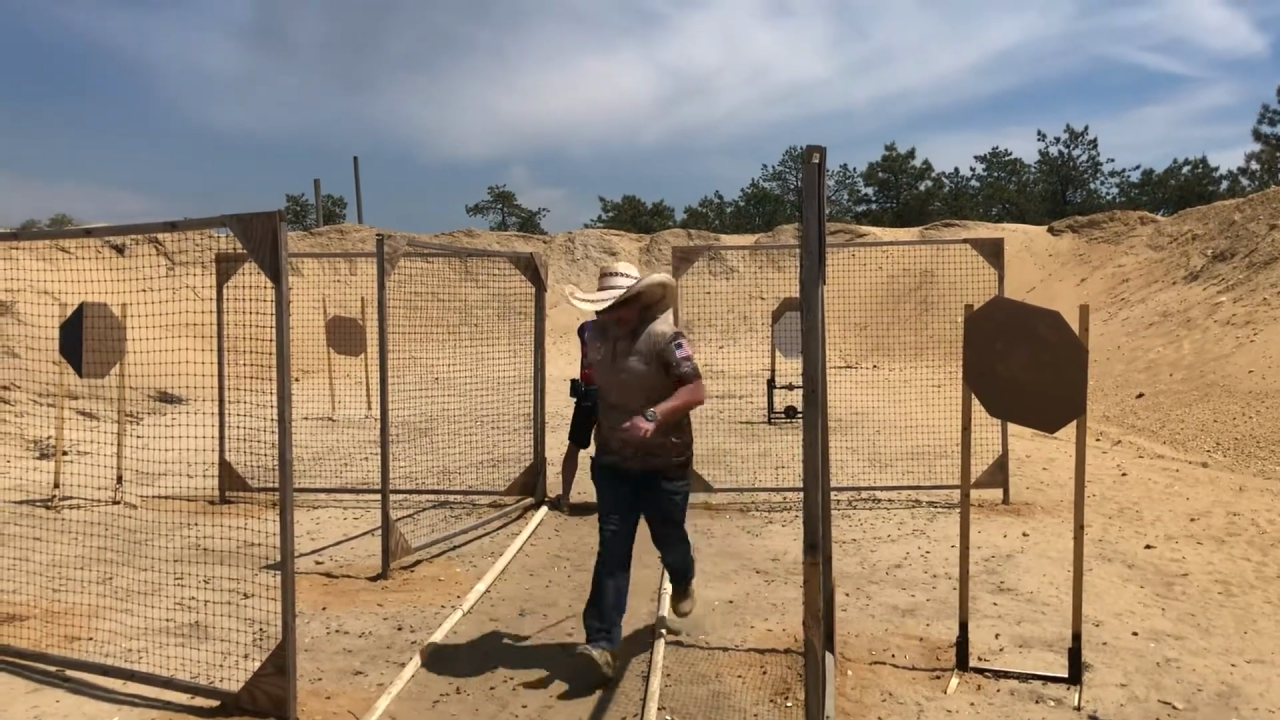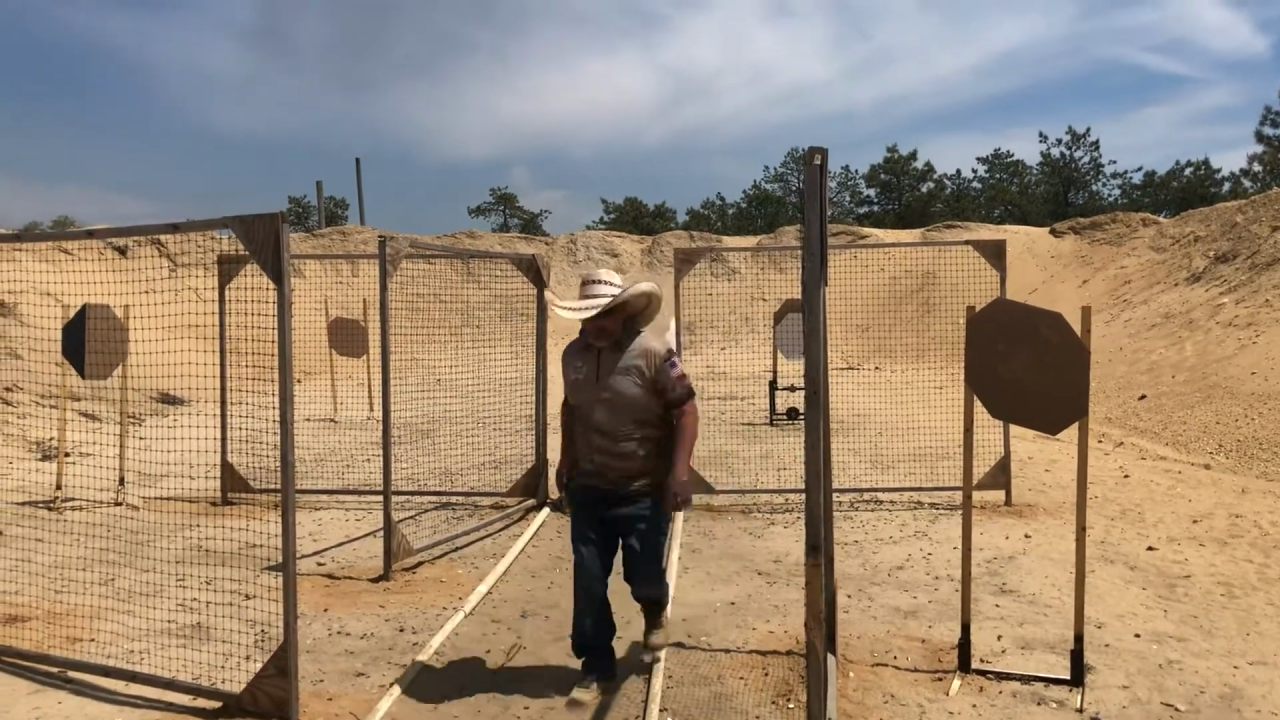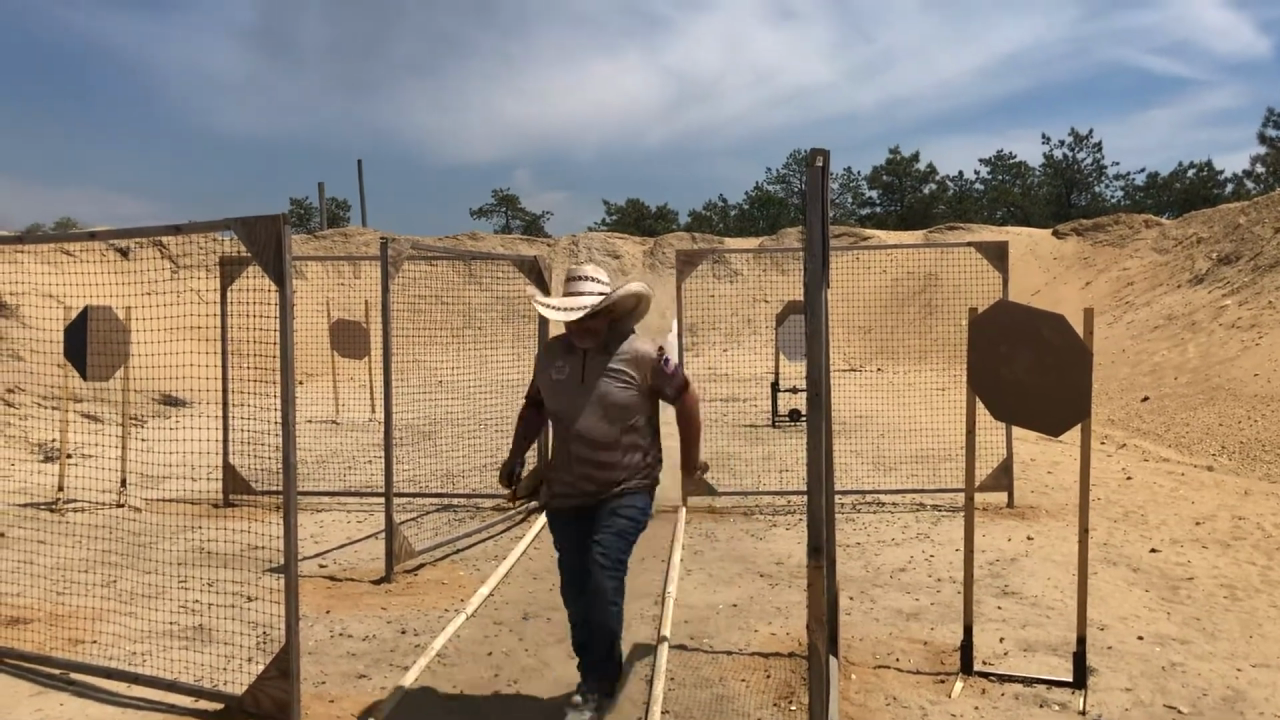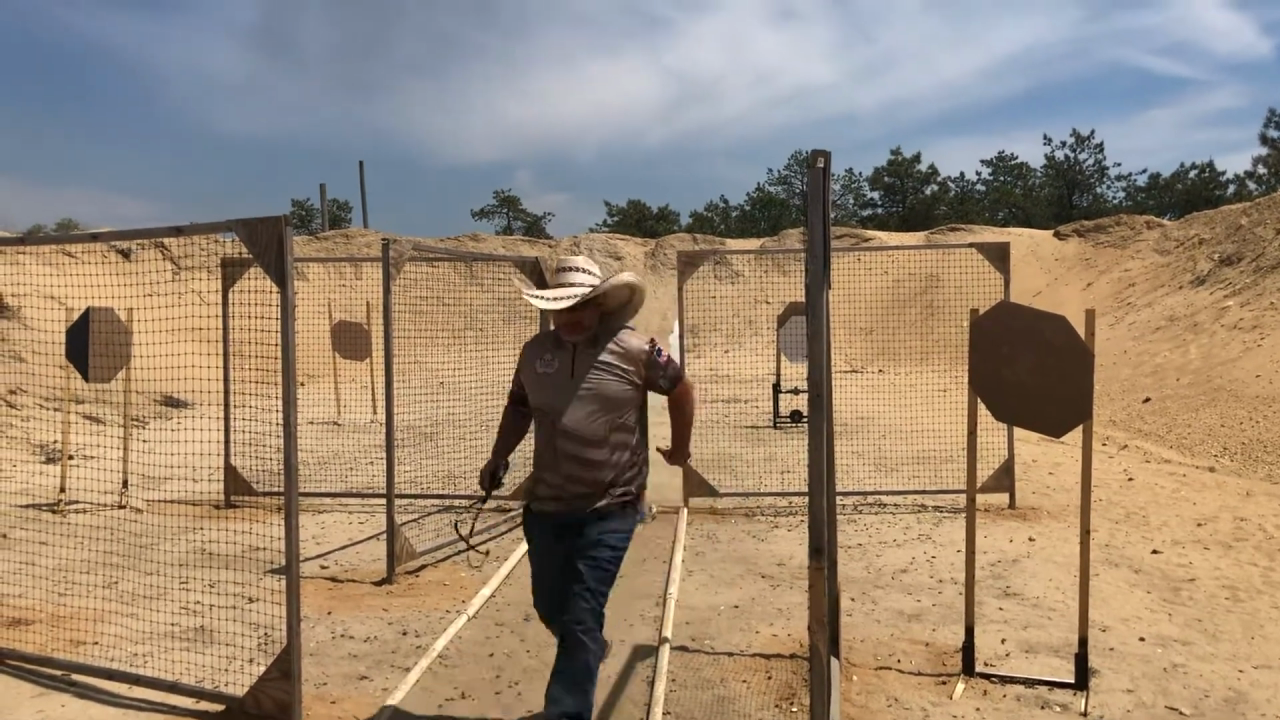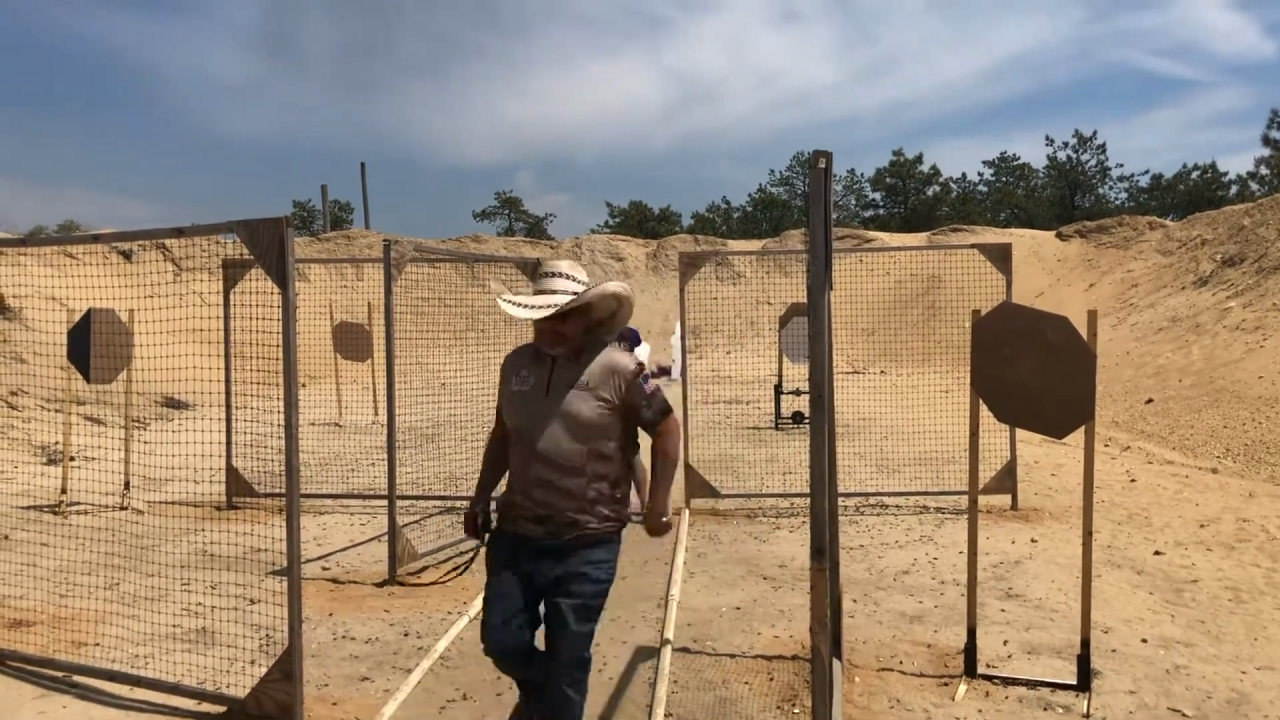
dt=0.1s
person 1, frame 1
left shoulder: (664, 336)
right shoulder: (595, 336)
left elbow: (695, 389)
left wrist: (654, 416)
left hip: (662, 464)
right hip: (612, 461)
left knee: (668, 537)
right knee: (613, 544)
left ankle: (682, 580)
right ankle: (602, 639)
person 1, frame 2
left shoulder: (653, 352)
right shoulder: (574, 354)
left elbow: (686, 410)
left wrist: (680, 474)
right wrist: (565, 461)
left hip: (645, 489)
right hip: (589, 486)
left knee: (642, 572)
right knee: (588, 578)
left ankle: (655, 610)
right ankle: (595, 670)
person 1, frame 3
left shoulder: (642, 354)
right shoulder: (550, 355)
left elbow: (685, 398)
right elbow: (535, 406)
left wrist: (690, 457)
right wrist: (516, 458)
left hip: (626, 496)
right hip: (565, 499)
left knee: (601, 585)
right knee: (576, 593)
right ankle: (594, 678)
person 1, frame 4
left shoulder: (633, 349)
right shoulder: (536, 351)
left elbow: (680, 388)
right elbow: (519, 404)
left wrist: (680, 447)
right wrist: (497, 458)
left hip: (610, 506)
right hip: (547, 504)
left knee: (581, 616)
right knee: (550, 605)
person 1, frame 5
left shoulder: (618, 368)
right shoulder: (515, 365)
left elbow: (666, 426)
left wrist: (659, 502)
right wrist: (480, 497)
left hip: (589, 541)
right hip: (519, 533)
left knee: (566, 657)
right knee: (501, 636)
